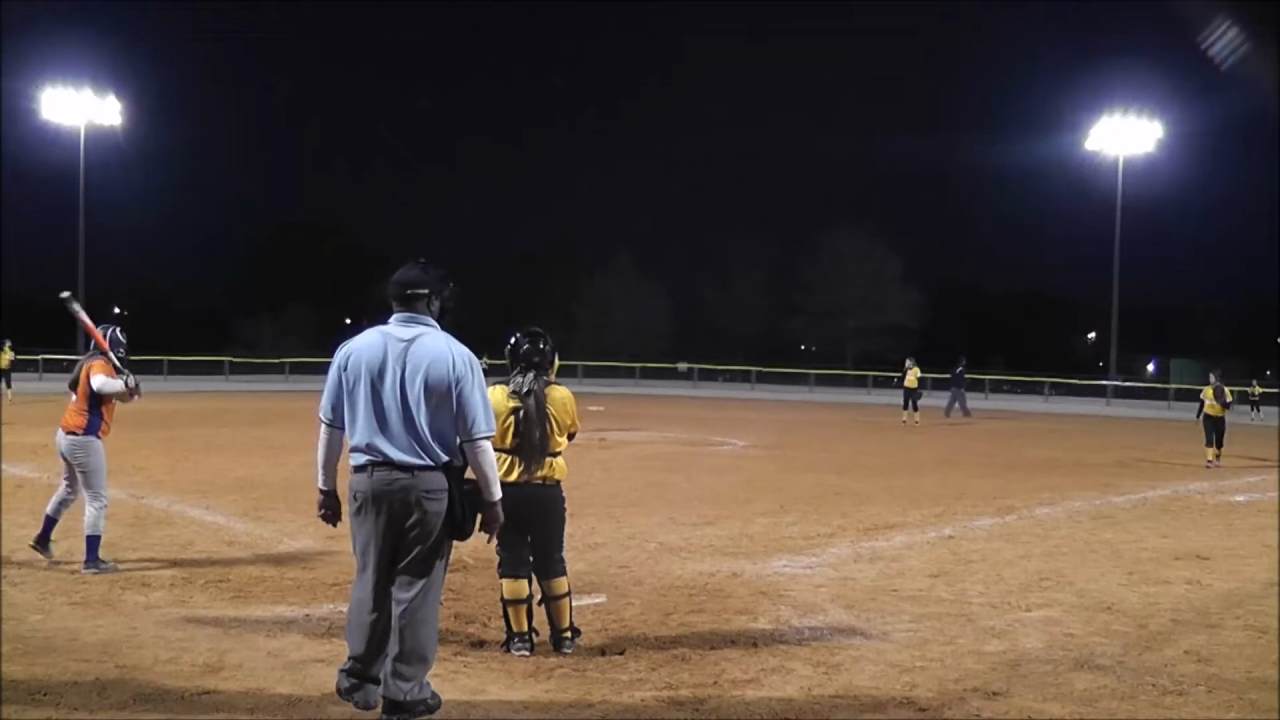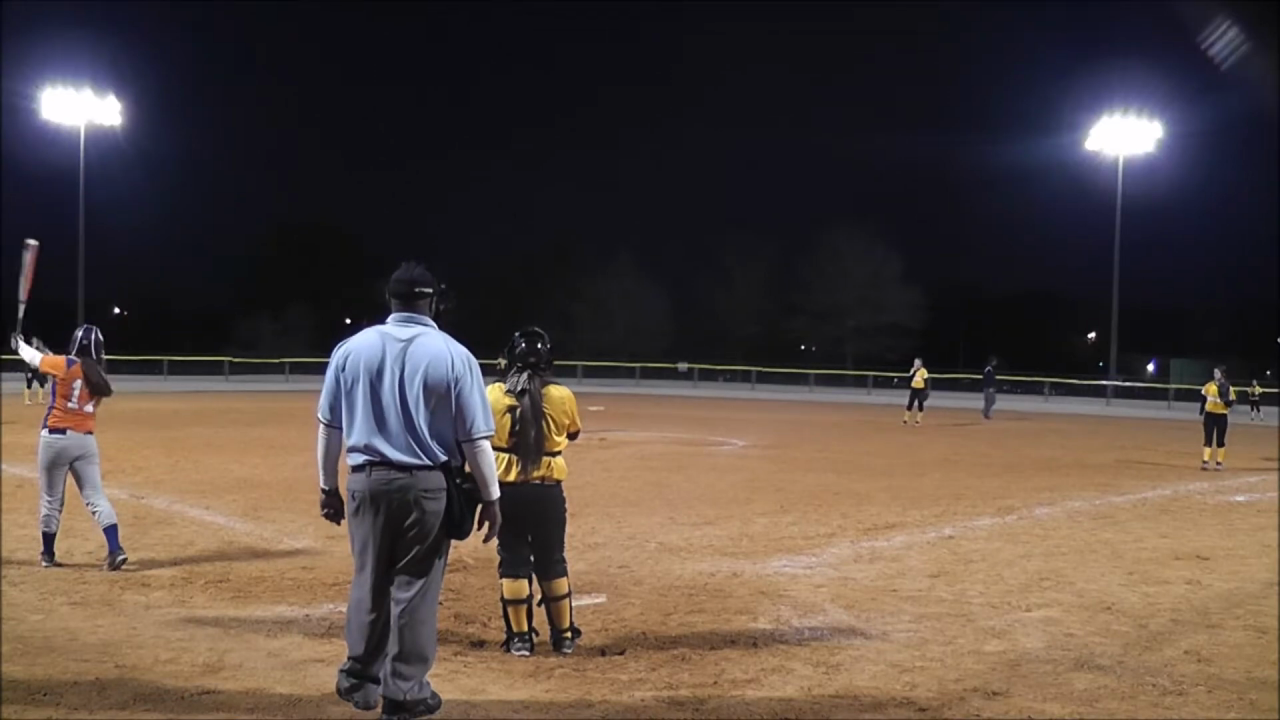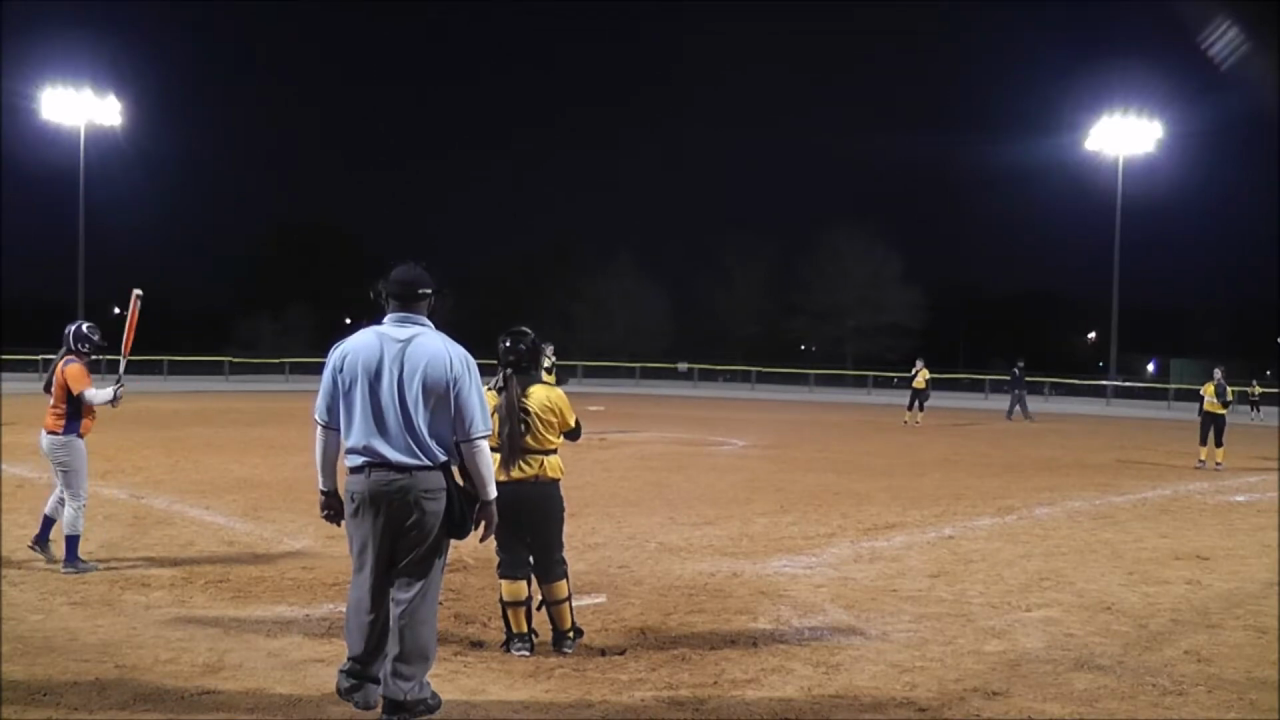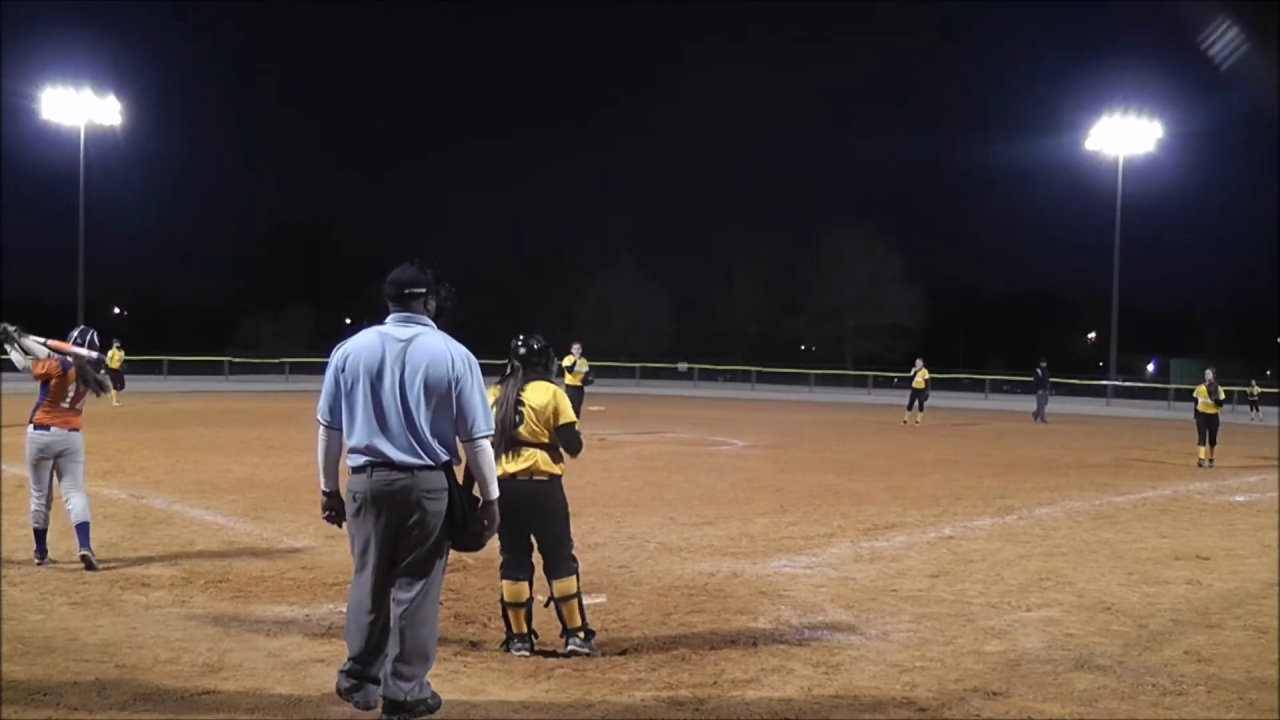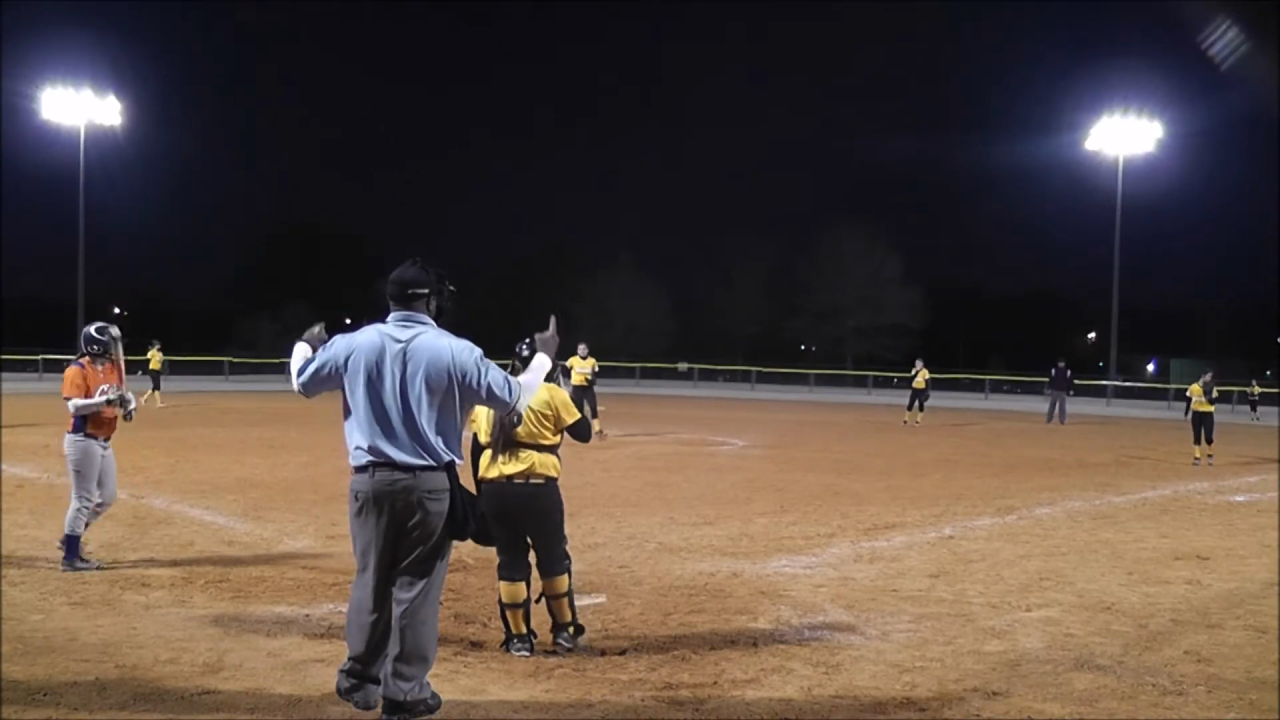
dt=1s
person 1, frame 1
left shoulder: (354, 349)
right shoulder: (456, 355)
left elbow: (331, 427)
right elbow: (477, 439)
left wrist: (328, 488)
right wrist: (492, 499)
left hip: (369, 482)
right hip: (429, 486)
left knee: (370, 582)
right knee: (417, 586)
left ankle: (361, 681)
person 1, frame 2
left shoulder: (351, 349)
right shoulder: (453, 354)
left elbow: (329, 427)
right elbow: (475, 438)
left wrist: (328, 486)
right wrist: (490, 497)
left hip: (367, 481)
right hip: (427, 485)
left knee: (369, 582)
right knee: (415, 587)
left ankle: (360, 680)
person 1, frame 3
left shoulder: (348, 349)
right shoulder: (451, 355)
left elbow: (327, 428)
right elbow: (473, 438)
left wrist: (327, 488)
right wrist: (487, 497)
left hip: (365, 482)
right hip: (426, 485)
left knee: (368, 583)
right knee: (414, 587)
left ankle: (360, 681)
person 1, frame 4
left shoulder: (350, 349)
right shoulder: (453, 354)
left elbow: (329, 428)
right elbow: (476, 438)
left wrist: (329, 489)
right wrist: (490, 497)
left hip: (367, 482)
right hip: (428, 484)
left knee: (368, 582)
right knee: (416, 587)
left ankle: (360, 682)
person 1, frame 5
left shoulder: (353, 346)
right shoulder: (455, 352)
left elbow: (302, 381)
right elbow: (514, 398)
left wrist: (304, 344)
right wrist: (544, 354)
left hip: (371, 481)
right hip: (430, 484)
left knee: (370, 582)
right knee: (417, 586)
left ankle: (360, 681)
person 2, frame 1
left shoulder: (494, 396)
right shoulder: (562, 397)
left hip: (506, 491)
right hip: (547, 491)
left knee: (512, 562)
right knee: (552, 562)
left ankle: (520, 638)
right ankle: (563, 635)
person 2, frame 2
left shoulder: (492, 394)
right shoulder: (562, 396)
right elbow: (573, 433)
left hip: (505, 489)
right hip: (547, 490)
left knee: (513, 561)
right knee: (552, 561)
left ankle: (520, 637)
right ankle: (564, 634)
person 2, frame 3
left shoulder: (488, 397)
right shoulder: (552, 395)
right elbow: (574, 432)
left hip: (502, 489)
right hip: (543, 489)
left knee: (511, 562)
right knee: (550, 562)
left ankle: (519, 638)
right ankle: (565, 634)
person 2, frame 4
left shoulder: (493, 396)
right shoulder: (550, 393)
right elbow: (571, 443)
right wrist: (570, 442)
left hip: (502, 487)
right hip: (542, 486)
left knee: (513, 561)
right knee: (559, 559)
left ankle: (519, 638)
right ankle: (576, 634)
person 2, frame 5
right shoulder: (550, 393)
left elbow: (476, 451)
right elbow: (583, 433)
left wrist: (481, 495)
right wrist: (565, 397)
left hip: (495, 489)
right hip: (538, 487)
left knee: (510, 562)
right knee: (553, 557)
left ankle: (519, 638)
right ankle: (564, 629)
person 3, frame 1
left shoulder: (96, 365)
right shoulder: (101, 363)
left elbow: (123, 395)
right elbow: (101, 386)
left wrist: (129, 386)
right wrist: (126, 383)
left hip: (65, 436)
right hip: (84, 440)
left knee: (69, 488)
right knee: (96, 500)
left ankle: (42, 539)
right ankle: (91, 560)
person 3, frame 2
left shoulder: (64, 365)
right shoulder: (99, 376)
left elbow: (32, 358)
left wrist: (19, 343)
right wrist: (52, 358)
left hip: (55, 439)
right hip: (85, 441)
left knee: (51, 500)
right knee: (96, 497)
left ankle: (48, 555)
right ankle: (115, 549)
person 3, frame 3
left shoulder: (69, 365)
right shoulder: (72, 366)
left elbow: (83, 398)
right elbow: (90, 396)
left wrist: (110, 395)
right wrist: (112, 392)
left hip: (54, 436)
right hip: (66, 439)
left knee: (65, 490)
right knee: (76, 499)
left ankle: (41, 539)
right ankle: (71, 560)
person 3, frame 4
left shoulder: (59, 367)
right shoulder: (89, 374)
left elbow: (25, 364)
left hip: (41, 435)
right hip: (71, 438)
left knee: (40, 496)
right knee: (75, 493)
left ankle: (41, 552)
right ankle: (85, 547)
person 3, frame 5
left shoulder: (111, 368)
right shoulder: (76, 370)
left elbow: (126, 396)
right elbow: (74, 406)
left wrist: (129, 405)
right wrist: (104, 400)
left hip: (103, 442)
right hip: (83, 442)
left knee: (107, 495)
right knee: (83, 499)
left ankle: (69, 540)
right ankle: (71, 557)
